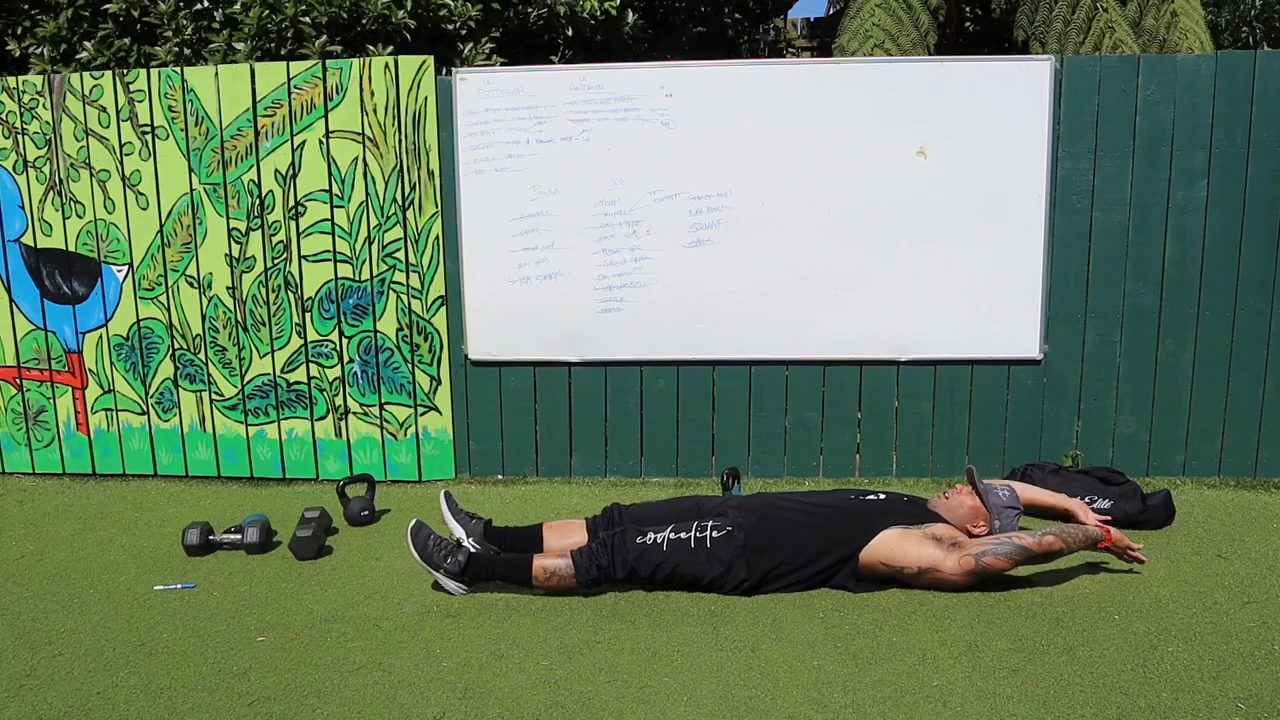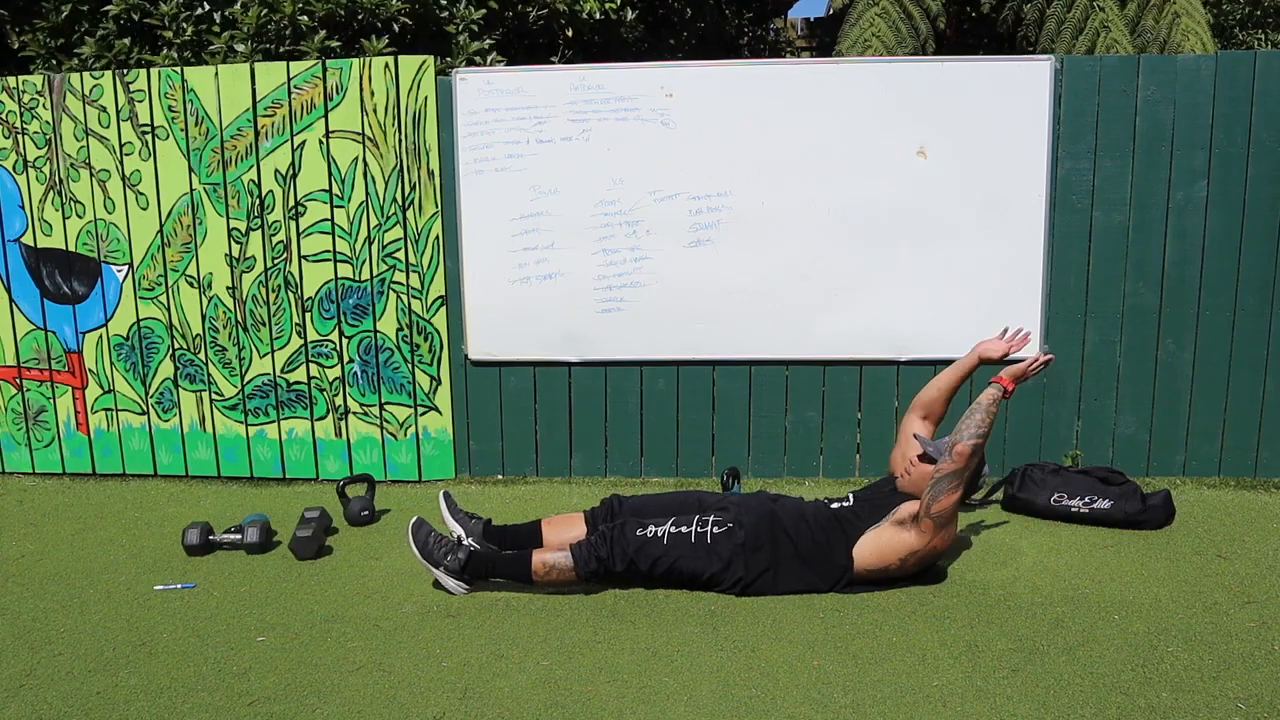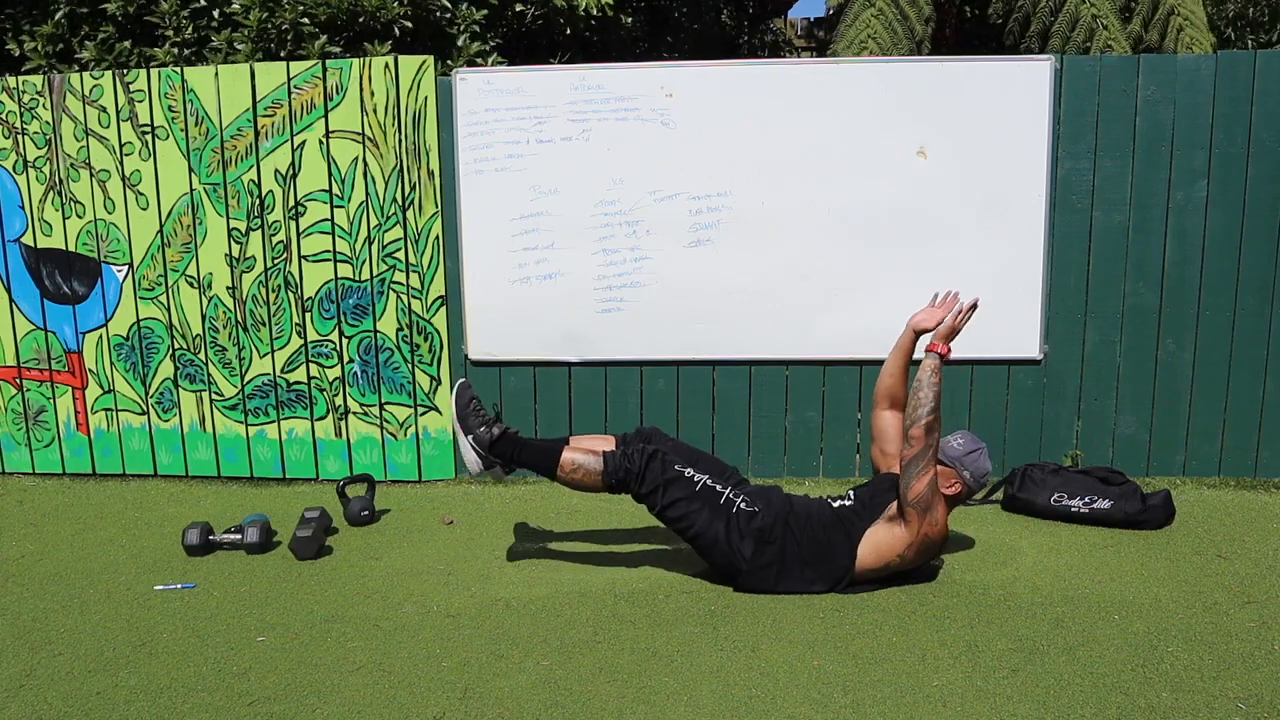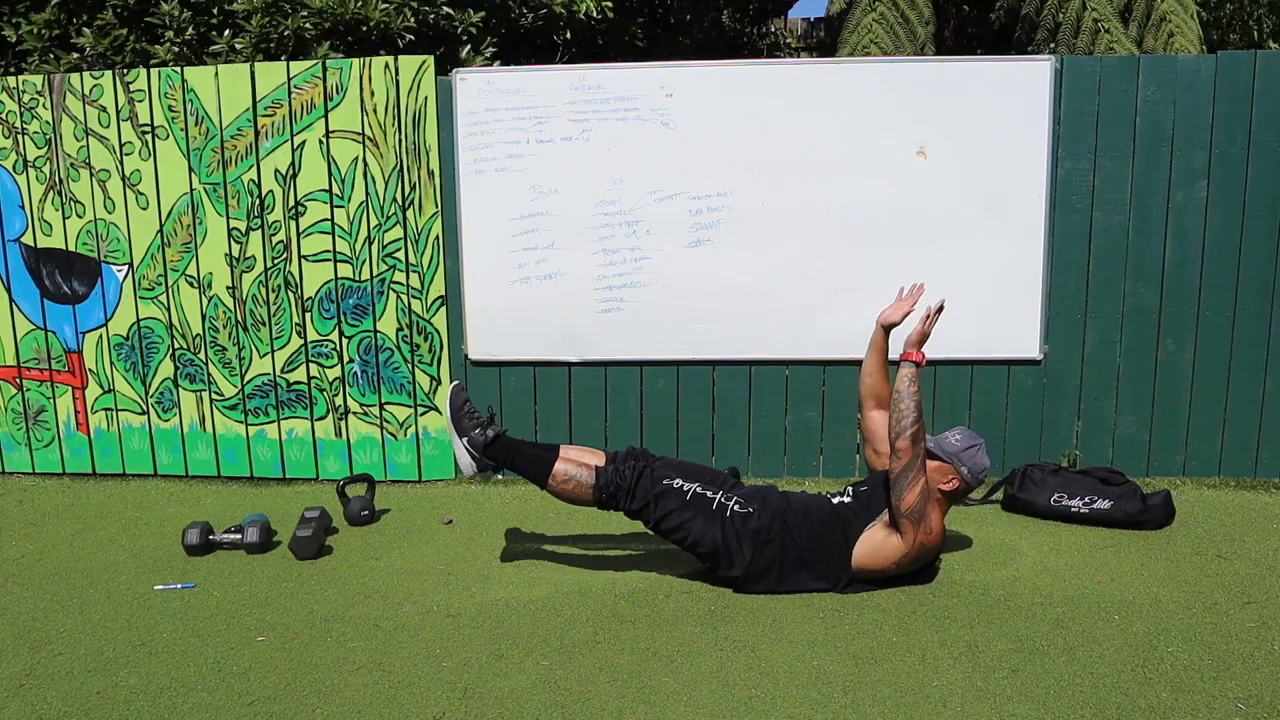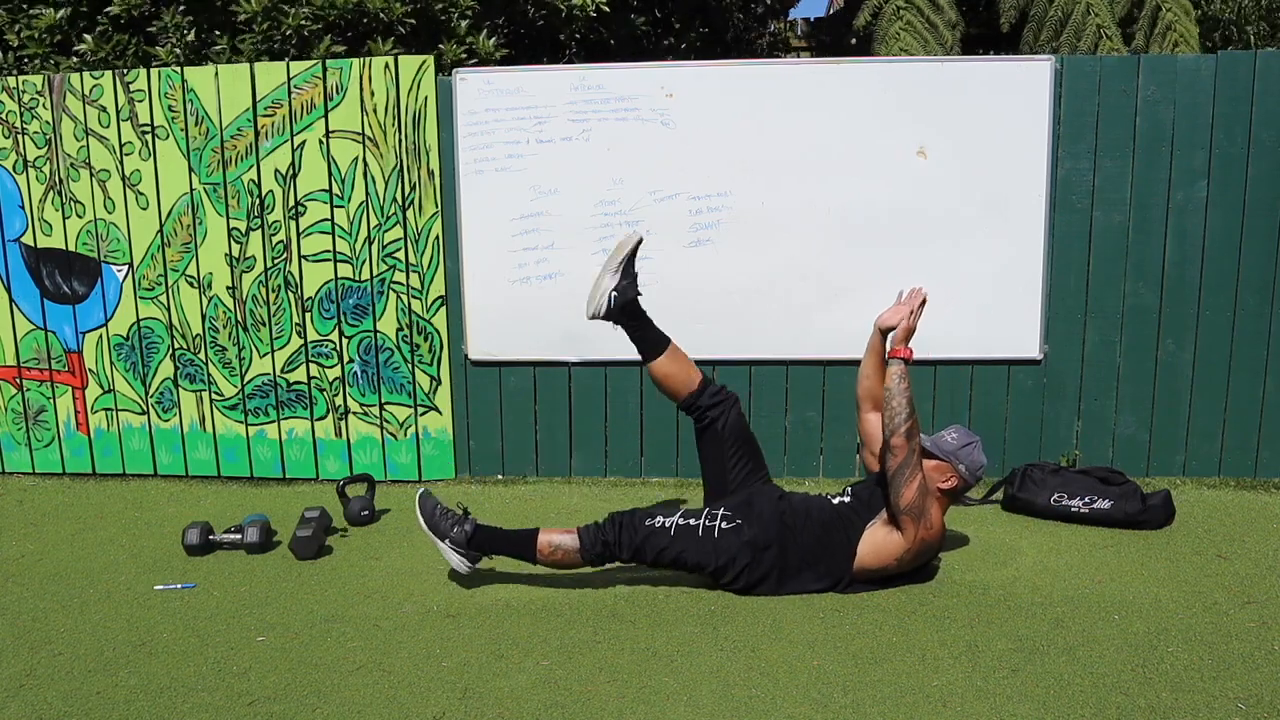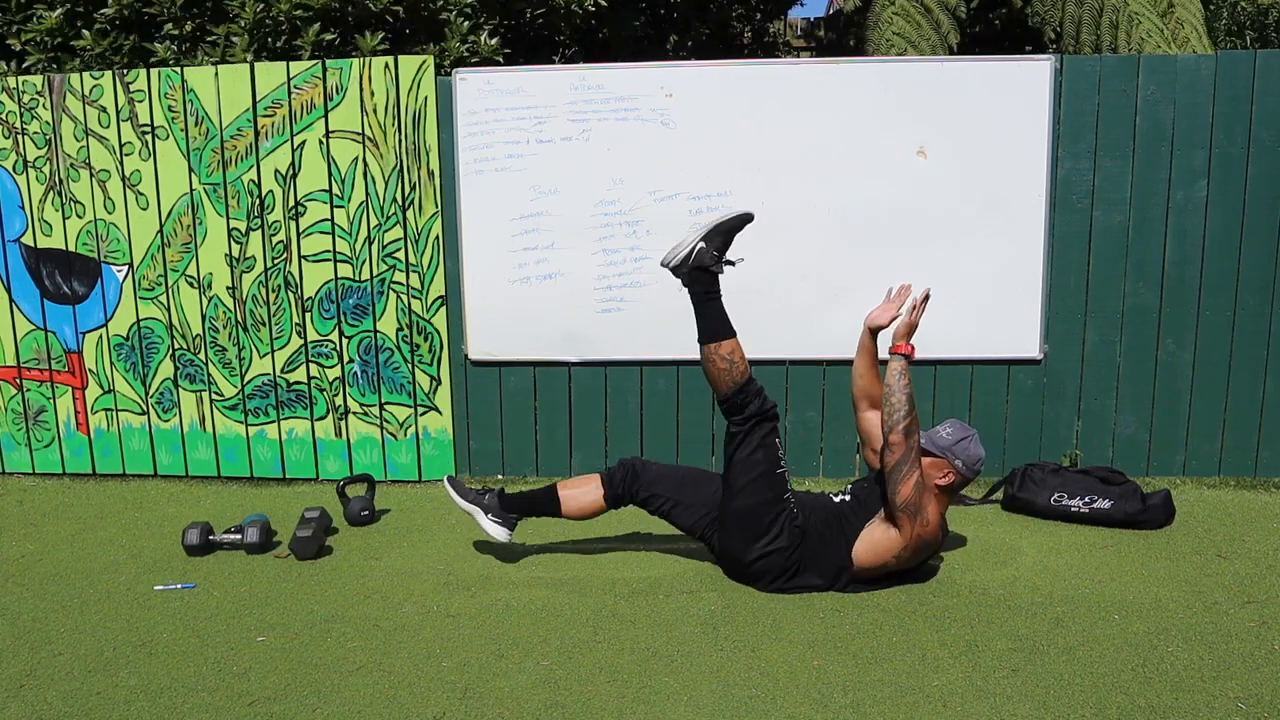
dt=0.7s
person 1, frame 1
left shoulder: (947, 552)
right shoulder: (927, 513)
left elbow: (1017, 546)
right elbow: (999, 488)
left wrist: (1094, 535)
right wrist: (1073, 503)
left hip: (751, 554)
right hip: (753, 515)
left knee: (615, 554)
right knee: (617, 522)
left ankle: (475, 566)
right ankle: (491, 540)
person 1, frame 2
left shoulder: (930, 529)
right shoulder: (907, 495)
left elbow: (961, 458)
right elbow: (920, 414)
left wrist: (1000, 387)
right wrist: (977, 355)
left hip: (754, 556)
right hip: (757, 515)
left knee: (613, 551)
right knee: (615, 516)
left ankle: (470, 565)
right ankle: (489, 538)
person 1, frame 3
left shoulder: (925, 525)
right shoulder: (901, 484)
left elbow: (919, 438)
right elbow: (887, 408)
left wrist: (937, 348)
right wrist: (912, 332)
left hip: (762, 548)
right hip: (765, 515)
left knee: (644, 461)
right knee: (644, 446)
left ankle: (506, 448)
right ankle: (507, 450)
person 1, frame 4
left shoulder: (922, 530)
right shoulder: (898, 485)
left elbow: (905, 446)
right elbow: (876, 411)
left wrist: (911, 356)
right wrist: (883, 329)
left hip: (758, 548)
right hip: (759, 510)
left knee: (630, 483)
right knee: (633, 464)
left ankle: (494, 448)
right ankle: (498, 446)
person 1, frame 5
left shoulder: (919, 529)
right shoulder: (892, 483)
left elbow: (899, 444)
right elbow: (870, 412)
left wrist: (901, 353)
right wrist: (879, 334)
left hip: (760, 551)
right hip: (763, 508)
left knee: (624, 532)
right knee: (715, 405)
left ankle: (481, 540)
right ankle: (623, 309)
person 1, frame 6
left shoulder: (920, 527)
right shoulder: (892, 485)
left elbow: (898, 441)
right elbow: (867, 407)
left wrist: (901, 351)
right wrist: (871, 333)
left hip: (768, 551)
right hip: (752, 532)
left knee: (751, 412)
right knee: (633, 476)
left ankle: (702, 278)
right ankle: (509, 509)
